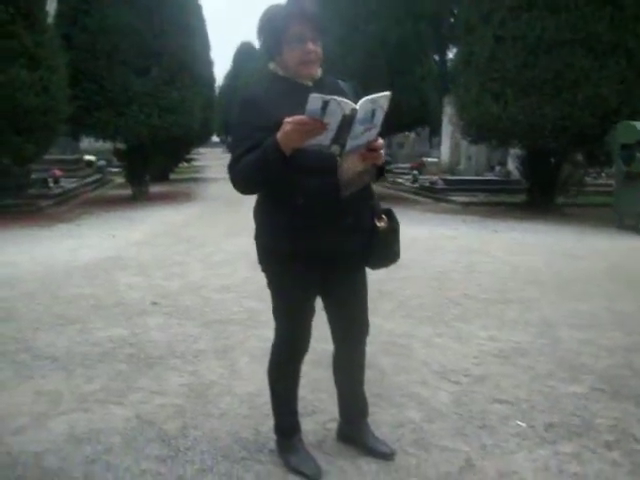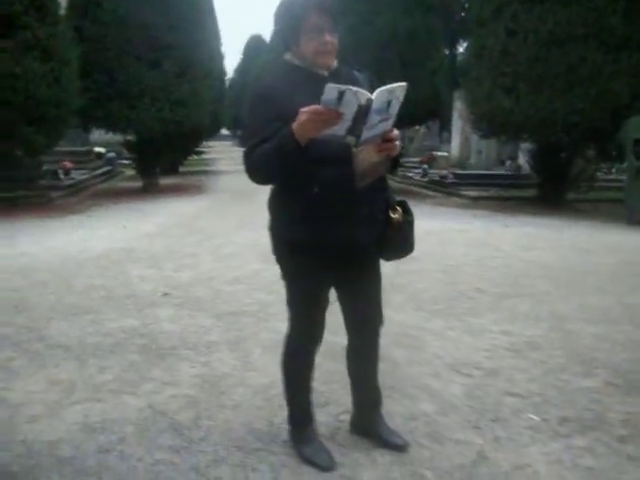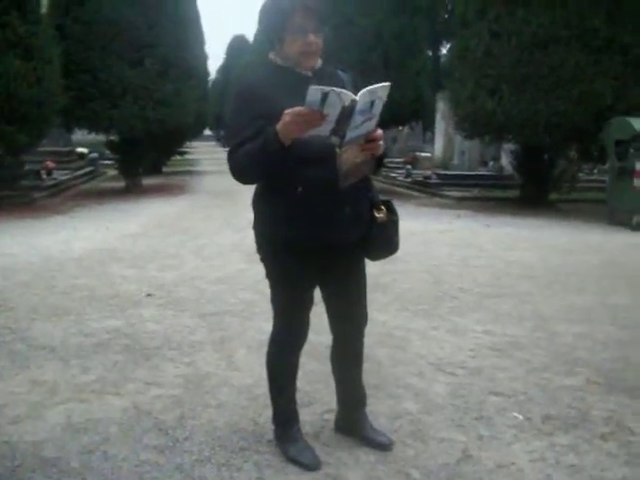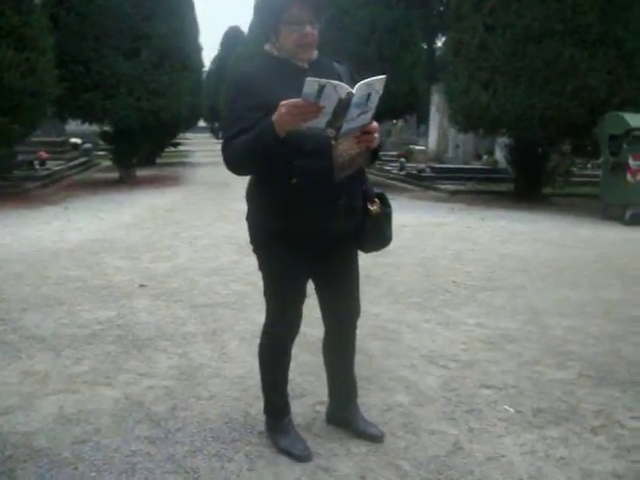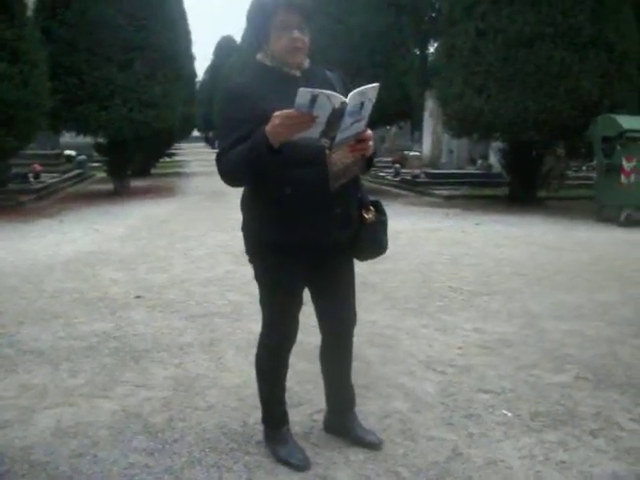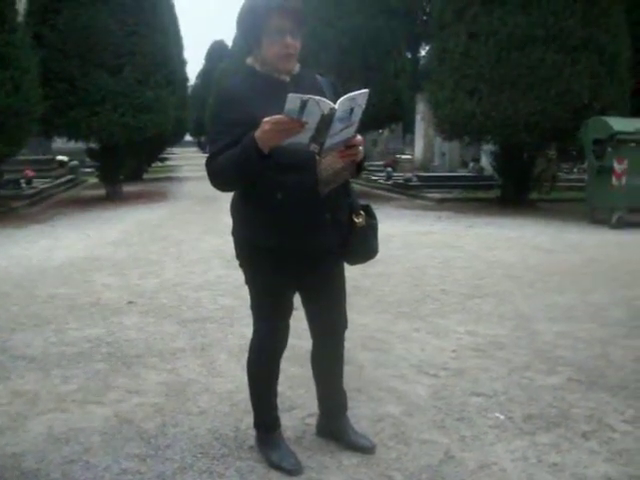
dt=0.5s
person 1, frame 1
left shoulder: (339, 91)
right shoulder: (257, 99)
left elbow: (361, 153)
right elbow: (242, 177)
left wrist: (375, 155)
right wrist: (281, 145)
left hip: (346, 240)
right hip: (291, 247)
left knee: (353, 335)
right knee: (292, 340)
left ankle: (354, 423)
right ankle: (288, 437)
person 1, frame 2
left shoulder: (354, 81)
right shoulder: (272, 88)
left elbow: (375, 146)
right elbow: (258, 167)
left wrist: (390, 146)
right wrist: (297, 135)
left hip: (360, 230)
right hip: (305, 237)
left knee: (366, 326)
right knee: (306, 331)
left ankle: (367, 414)
right ankle: (301, 428)
person 1, frame 3
left shoulder: (336, 80)
right shoulder: (255, 86)
left elbow: (358, 145)
right elbow: (242, 166)
left wrist: (374, 146)
right wrist: (281, 135)
left hip: (344, 231)
right hip: (289, 236)
left knee: (351, 326)
right knee: (290, 331)
left ankle: (352, 414)
right ankle: (286, 427)
person 1, frame 4
left shoulder: (332, 71)
right shoulder: (251, 76)
left elbow: (354, 136)
right elbow: (236, 158)
left wrist: (369, 139)
right wrist: (277, 126)
left hip: (338, 222)
right hip: (283, 228)
left knee: (343, 319)
right knee: (283, 323)
left ankle: (343, 406)
right ankle: (277, 419)
person 1, frame 5
left shoulder: (326, 80)
right shoulder: (243, 87)
left elbow: (348, 148)
right elbow: (231, 169)
left wrist: (364, 148)
right wrist: (270, 137)
left hip: (333, 232)
right hip: (278, 239)
left knee: (340, 327)
right knee: (279, 332)
left ankle: (341, 414)
right ankle: (275, 428)
person 1, frame 6
left shoulder: (315, 85)
right shoulder: (234, 91)
left elbow: (338, 150)
right elbow: (220, 174)
left wrist: (353, 152)
right wrist: (260, 143)
left hip: (323, 237)
right hip: (268, 244)
left knee: (331, 331)
right knee: (270, 337)
left ankle: (334, 419)
right ankle: (267, 433)
